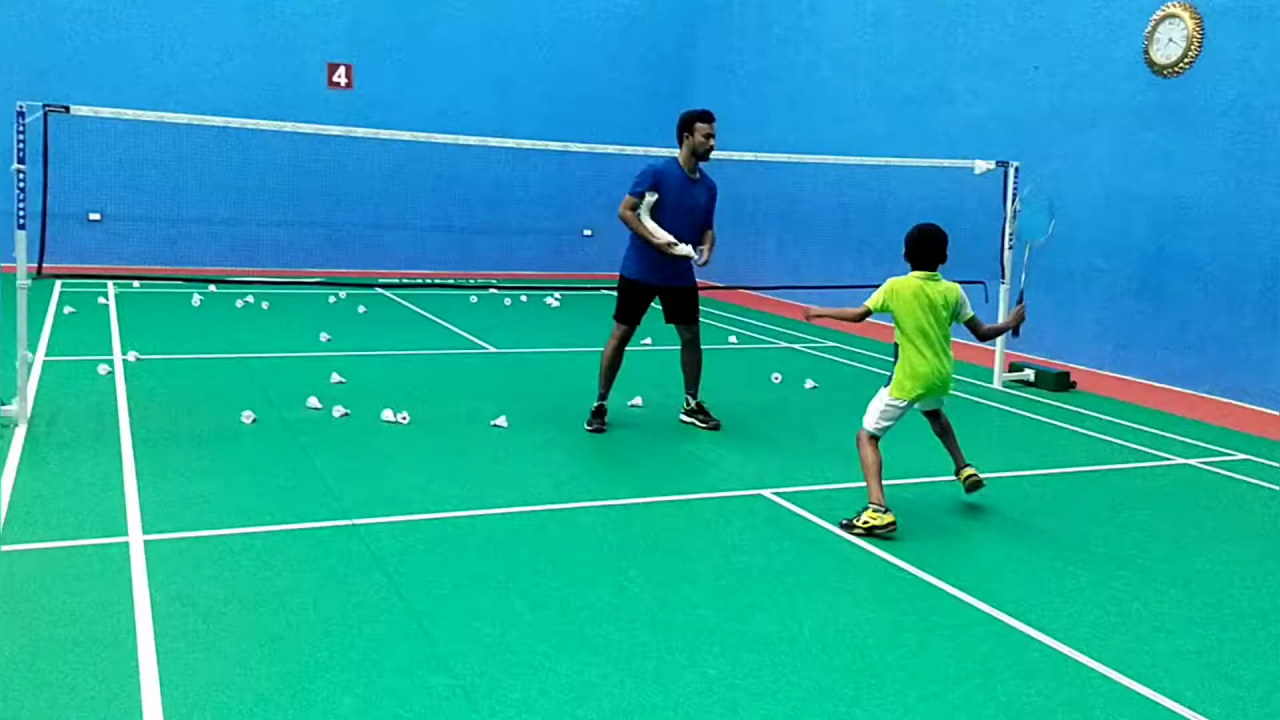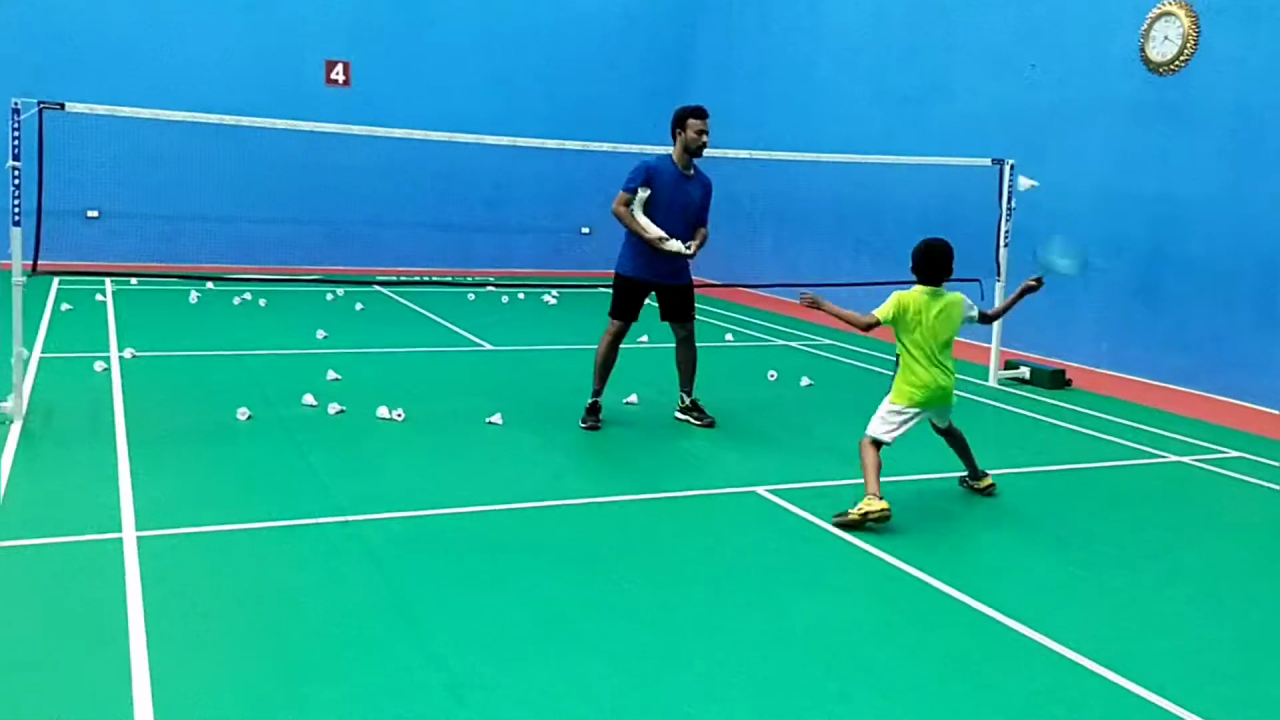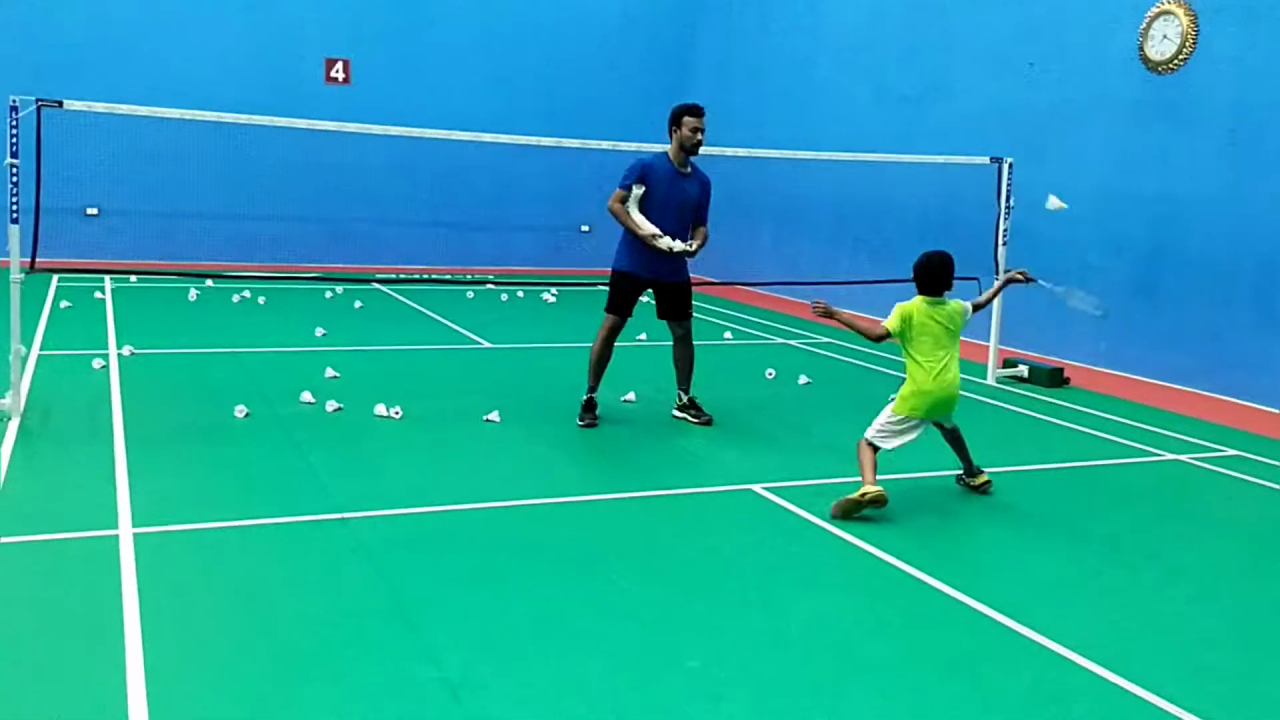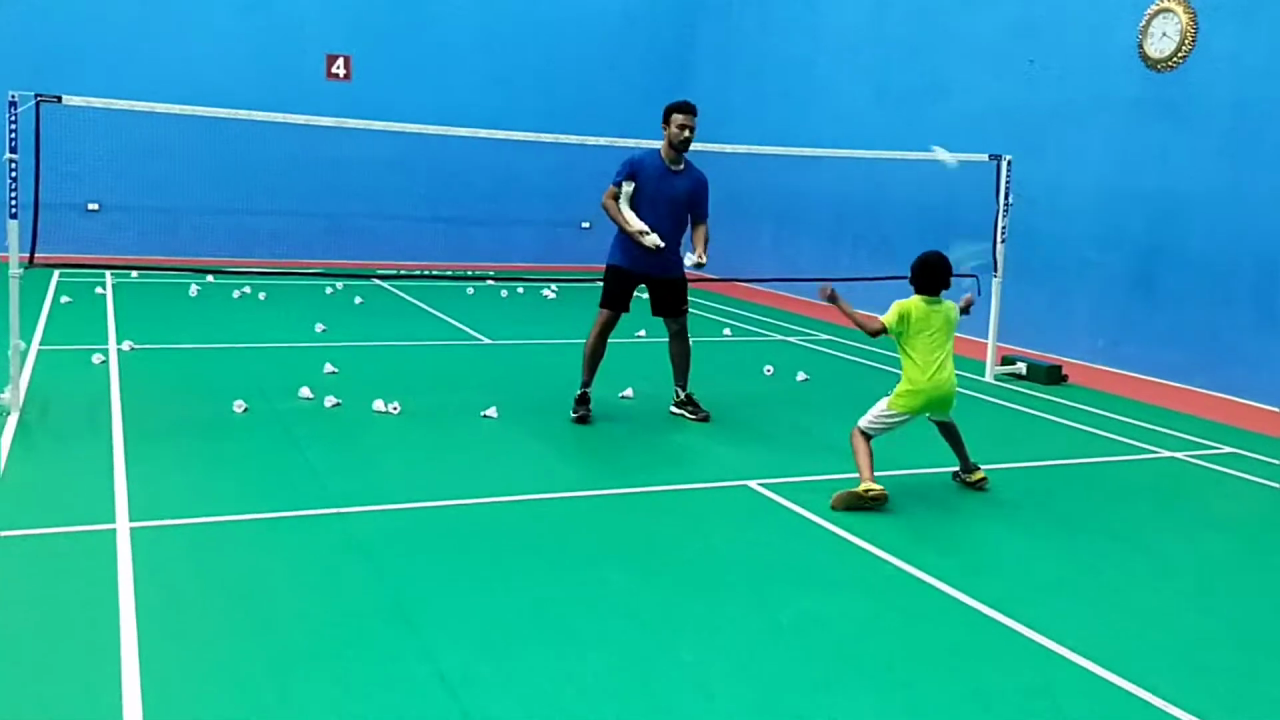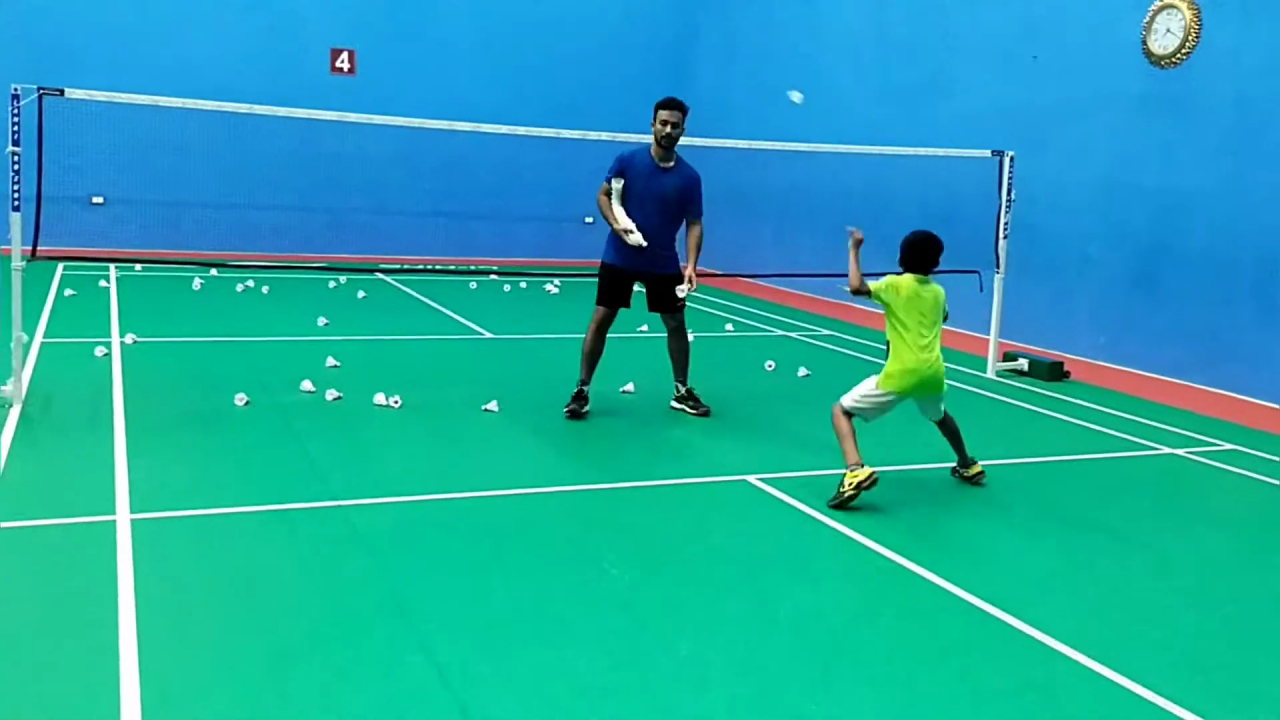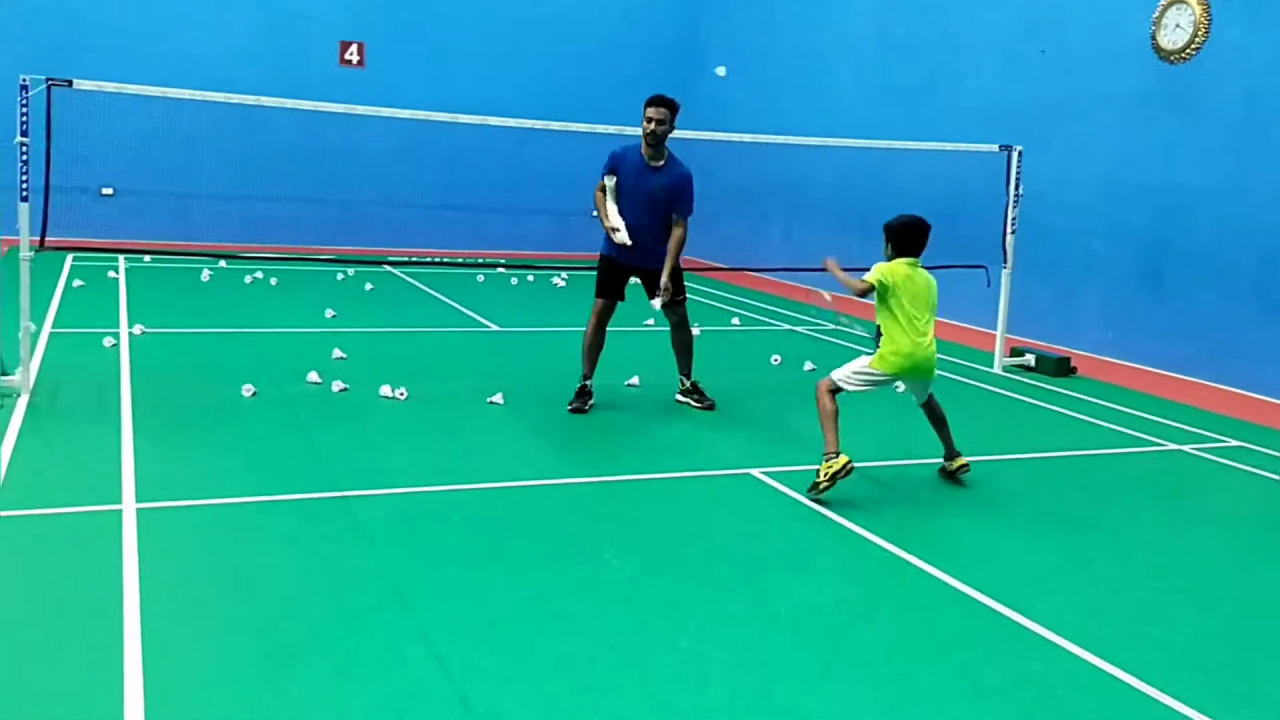
dt=0.1s
person 1, frame 1
left shoulder: (708, 186)
right shoulder: (656, 172)
left elbow: (707, 228)
right elbow: (625, 211)
left wrist: (707, 247)
right wrist: (656, 241)
left hip: (681, 276)
right hip: (640, 272)
left knee: (691, 336)
right knee: (621, 334)
left ankle: (692, 405)
right ankle: (600, 405)
person 1, frame 2
left shoulder: (703, 183)
right shoulder: (649, 169)
left elbow: (701, 226)
right elbow: (618, 207)
left wrist: (696, 242)
right wrist: (649, 235)
left hip: (676, 273)
right hip: (635, 268)
left knee: (686, 335)
right knee: (616, 331)
left ankle: (686, 403)
right ankle: (594, 402)
person 1, frame 3
left shoulder: (702, 182)
right shoulder: (645, 166)
left elbow: (700, 225)
right elbow: (615, 203)
left wrist: (695, 243)
right wrist: (641, 231)
left hip: (674, 271)
right hip: (632, 264)
left knee: (683, 333)
right knee: (610, 327)
left ankle: (684, 400)
right ankle: (590, 399)
person 1, frame 4
left shoulder: (697, 179)
right shoulder: (637, 163)
left elbow: (700, 223)
right elbow: (608, 200)
left wrist: (700, 251)
right wrist: (630, 228)
left hip: (668, 267)
right hip: (625, 260)
left knee: (679, 329)
right knee: (604, 322)
left ankle: (681, 397)
right ankle: (583, 393)
person 1, frame 5
left shoulder: (689, 177)
right shoulder: (626, 160)
left elbow: (694, 224)
right elbow: (605, 197)
left wrist: (691, 265)
right wrist: (620, 225)
left hip: (663, 263)
right hip: (619, 257)
left knee: (677, 325)
right knee: (601, 320)
left ankle: (682, 391)
right ankle: (581, 391)
person 1, frame 6
left shoulder: (680, 175)
right shoulder: (619, 157)
left elbow: (679, 227)
right elbow: (601, 192)
left wrist: (667, 273)
right wrist: (607, 222)
left hip: (658, 257)
right hip: (617, 251)
left knee: (679, 318)
right knee: (600, 313)
left ankle: (686, 385)
right ankle: (585, 386)
person 2, frame 1
left shoulder: (895, 287)
right shoulder: (953, 292)
left elbow: (858, 314)
right elbow: (982, 334)
left wrist: (819, 312)
right wrist: (1010, 324)
left hip: (908, 381)
right hip: (941, 377)
left knee: (867, 437)
right knee: (933, 412)
left ankle: (878, 511)
right ankle: (964, 468)
person 2, frame 2
left shoulder: (902, 300)
right shoulder: (957, 302)
left elbow: (866, 323)
right elbow: (989, 317)
left wrist: (824, 306)
right wrist: (1023, 292)
left hip: (910, 389)
right hip: (943, 385)
left knee: (870, 442)
right knee: (943, 425)
left ankle: (873, 502)
right ankle: (978, 477)
person 2, frame 3
left shoulder: (907, 311)
right shoulder: (959, 310)
left elbow: (878, 334)
right elbow: (978, 304)
left wrist: (835, 315)
right wrist: (1006, 281)
left hip: (918, 396)
right hip: (949, 393)
left knee: (868, 443)
right knee: (943, 421)
left ankle: (869, 489)
right ankle: (974, 474)
person 2, frame 4
left shoulder: (904, 308)
right shoulder: (949, 311)
left elbow: (873, 329)
left wrist: (838, 302)
right wrist: (965, 304)
left hip: (913, 392)
right hip: (945, 390)
left knee: (860, 433)
right knee: (942, 419)
left ankle: (868, 485)
right ankle: (971, 472)
person 2, frame 5
left shoulder: (894, 284)
right shoulder: (939, 292)
left elbow: (857, 288)
left wrist: (854, 249)
left hip: (900, 374)
right hip: (932, 372)
left knee: (841, 411)
right knee: (937, 414)
left ankle: (857, 470)
right ankle: (968, 465)
person 2, frame 6
left shoulder: (885, 270)
right shoulder: (928, 279)
left elbow: (861, 289)
left wrist: (835, 270)
left hip: (893, 356)
right hip: (925, 356)
left knee: (825, 388)
right knee: (926, 399)
left ankle: (833, 459)
right ankle: (953, 458)
